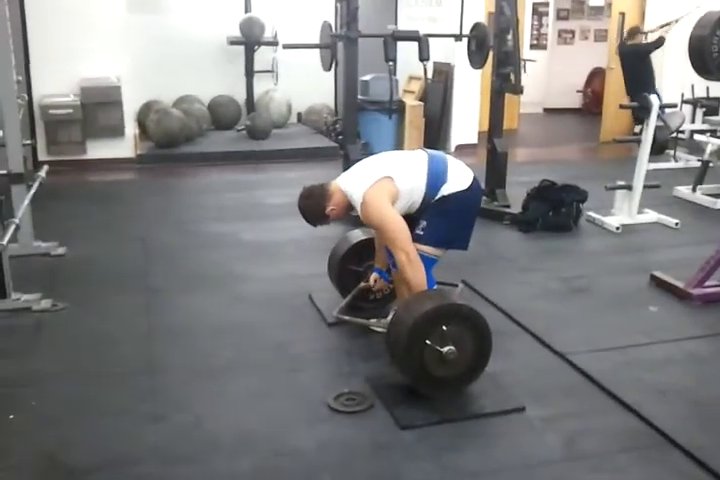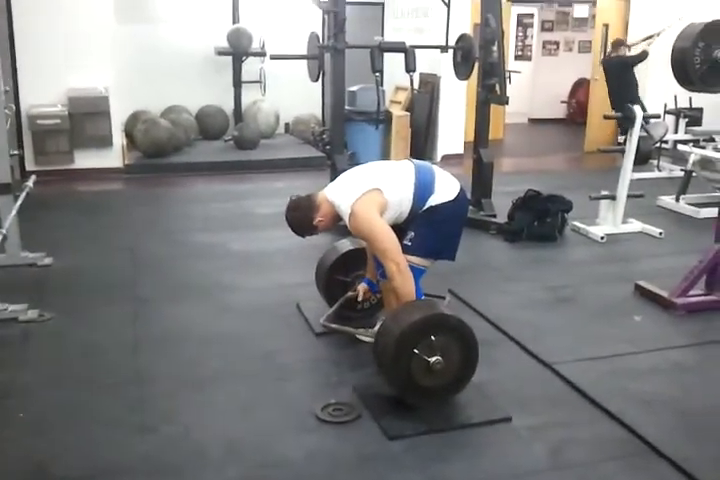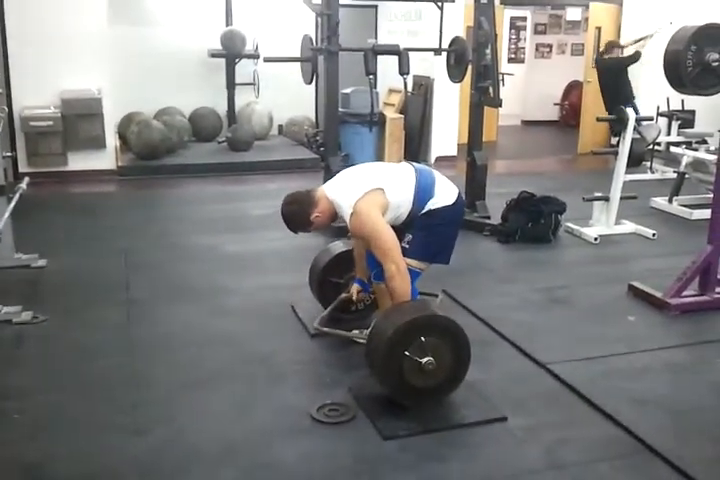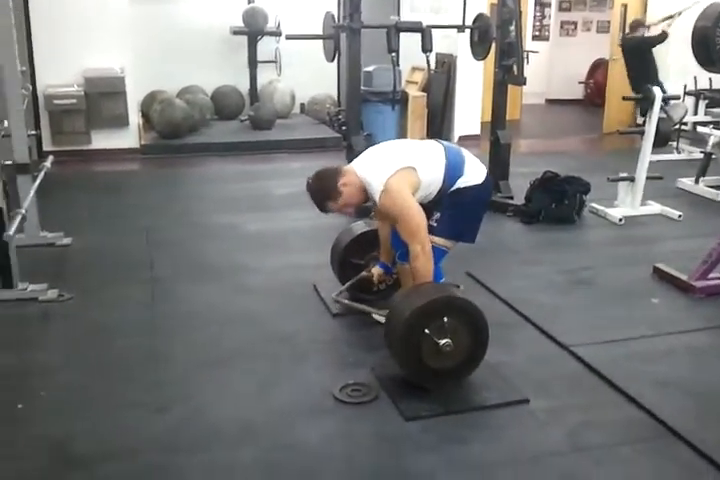
dt=0.5s
person 1, frame 1
left shoulder: (370, 201)
right shoulder: (351, 181)
left elbow: (407, 255)
right elbow: (384, 228)
right wrist: (380, 269)
left hip: (457, 190)
right hip: (435, 182)
left knee: (418, 262)
right knee: (396, 249)
person 1, frame 2
left shoulder: (358, 213)
right shoulder: (338, 192)
left elbow: (397, 266)
right elbow: (376, 240)
right wrist: (370, 280)
left hip: (445, 201)
right hip: (422, 193)
left knee: (407, 275)
right knee: (384, 258)
person 1, frame 3
left shoulder: (358, 211)
right shoulder: (333, 191)
left elbow: (395, 266)
right elbow: (361, 237)
right wrist: (361, 280)
left hip: (441, 205)
right hip: (415, 196)
left knee: (401, 276)
right knee: (376, 262)
person 1, frame 4
left shoulder: (389, 190)
right shoulder: (360, 170)
left elbow: (420, 248)
right elbow: (386, 219)
right wrist: (384, 263)
left hip: (468, 183)
right hip: (441, 177)
left knee: (429, 256)
right knee: (401, 241)
